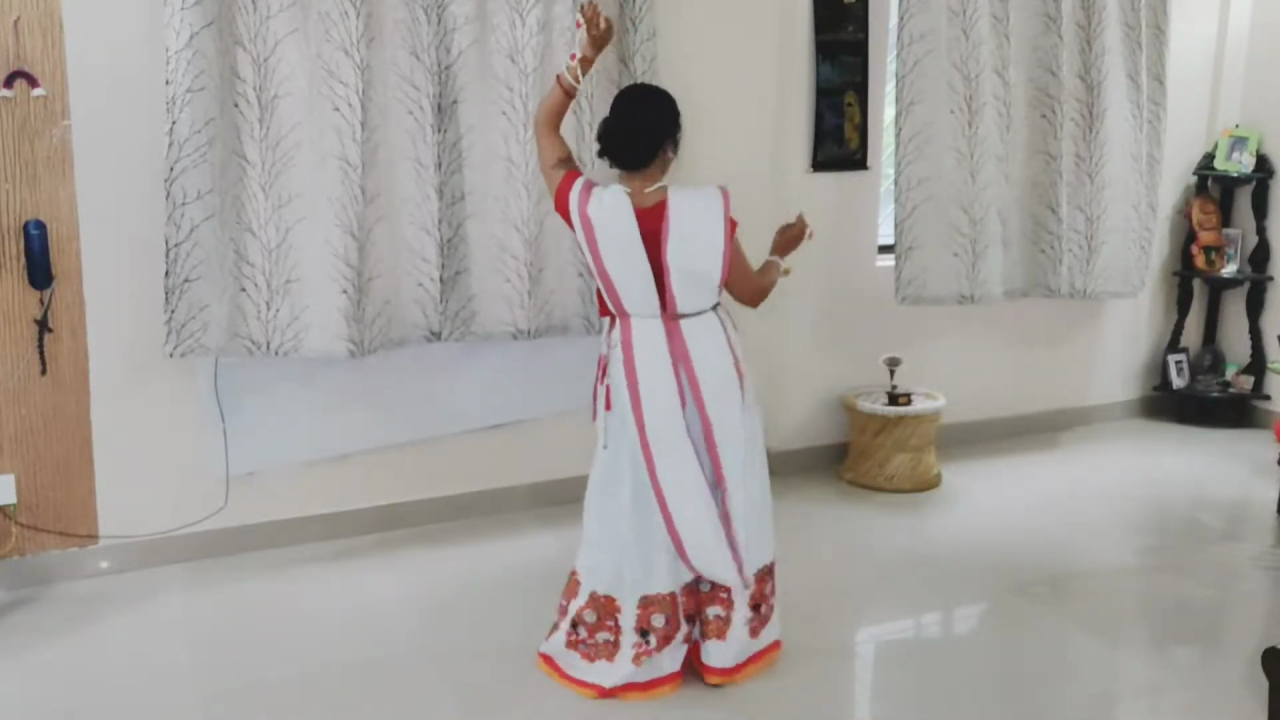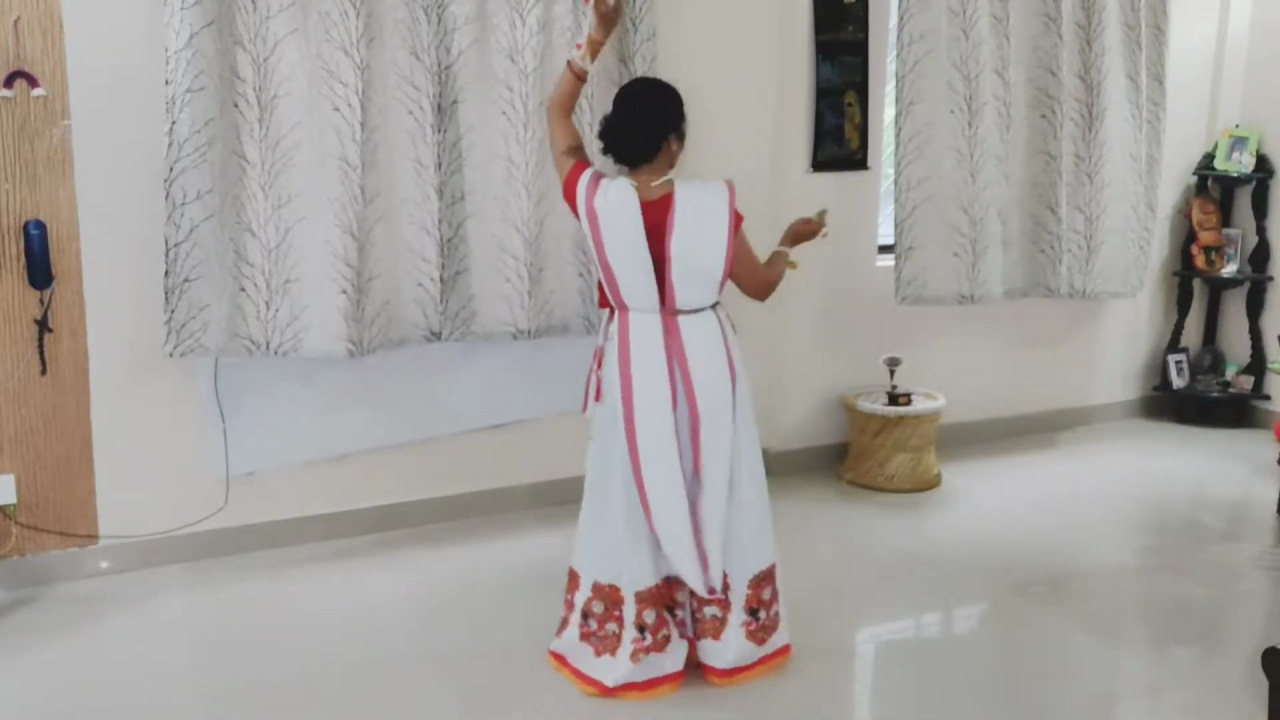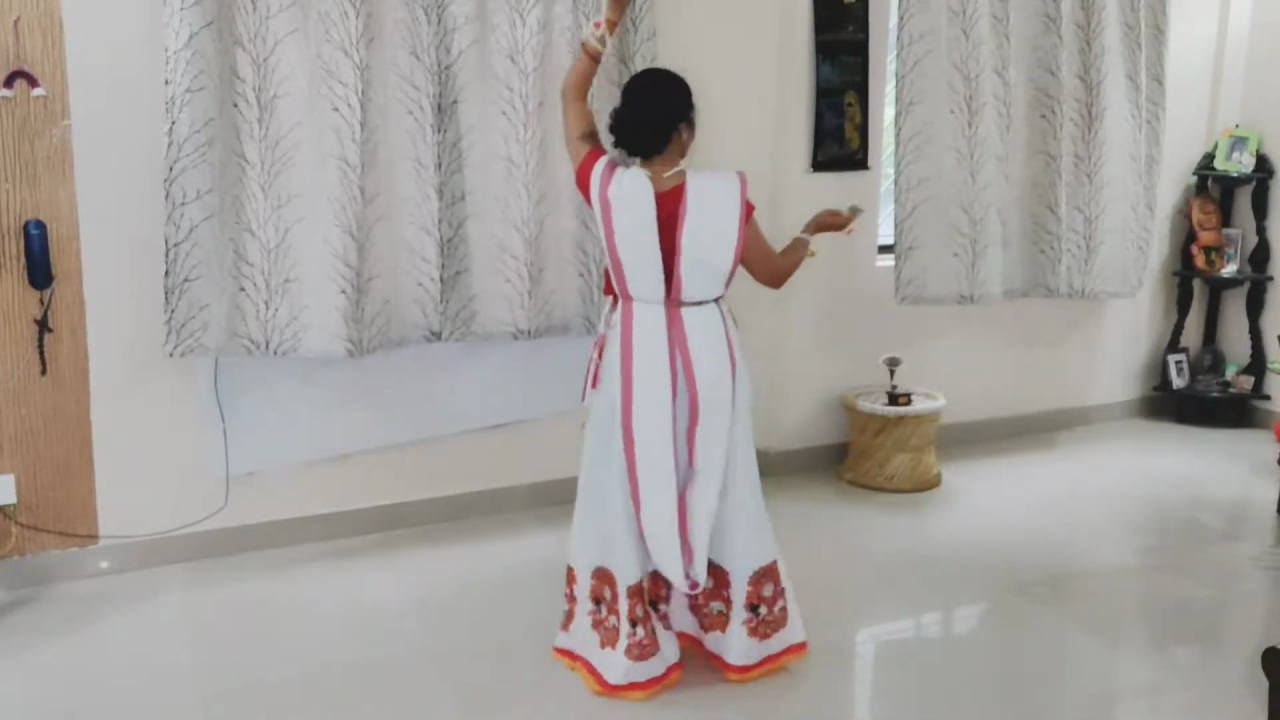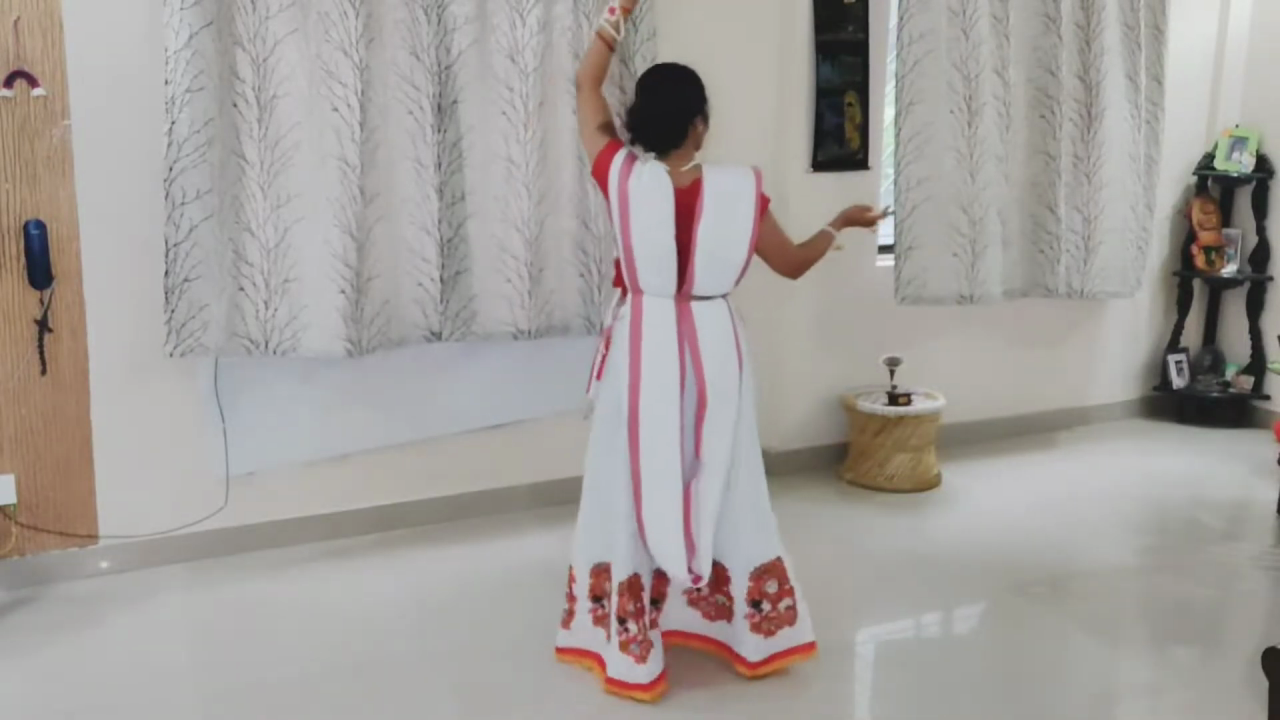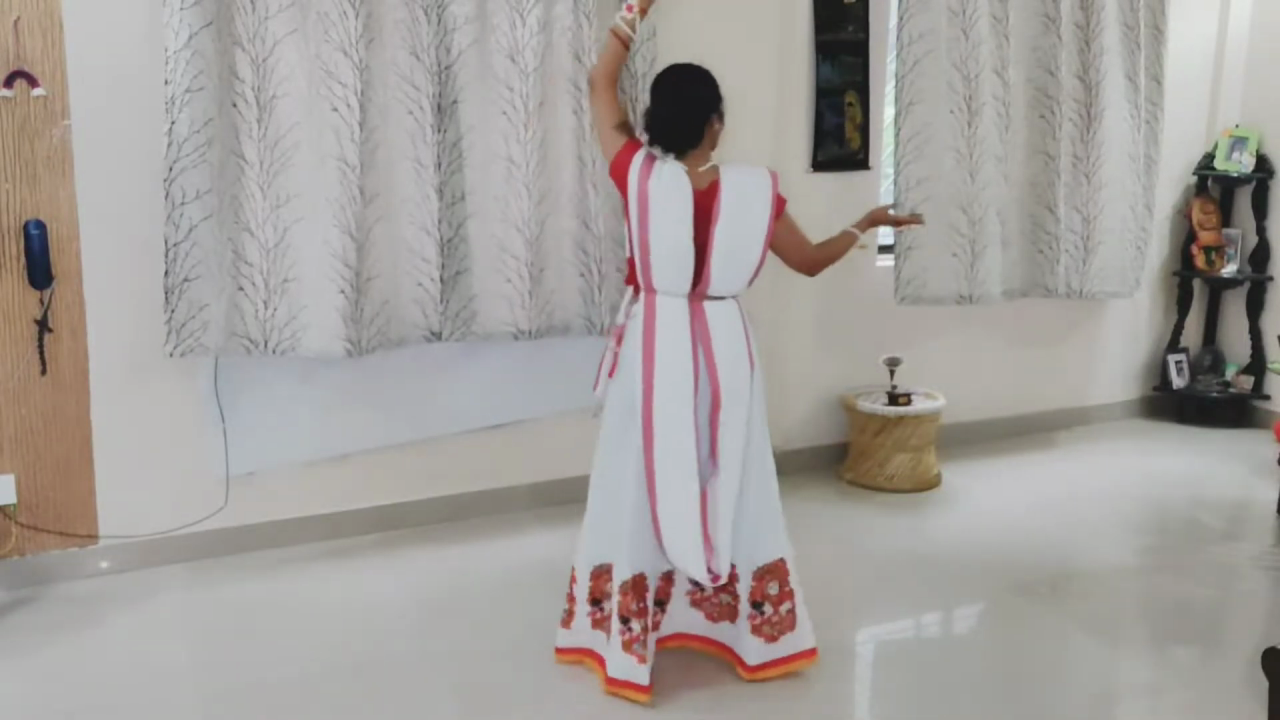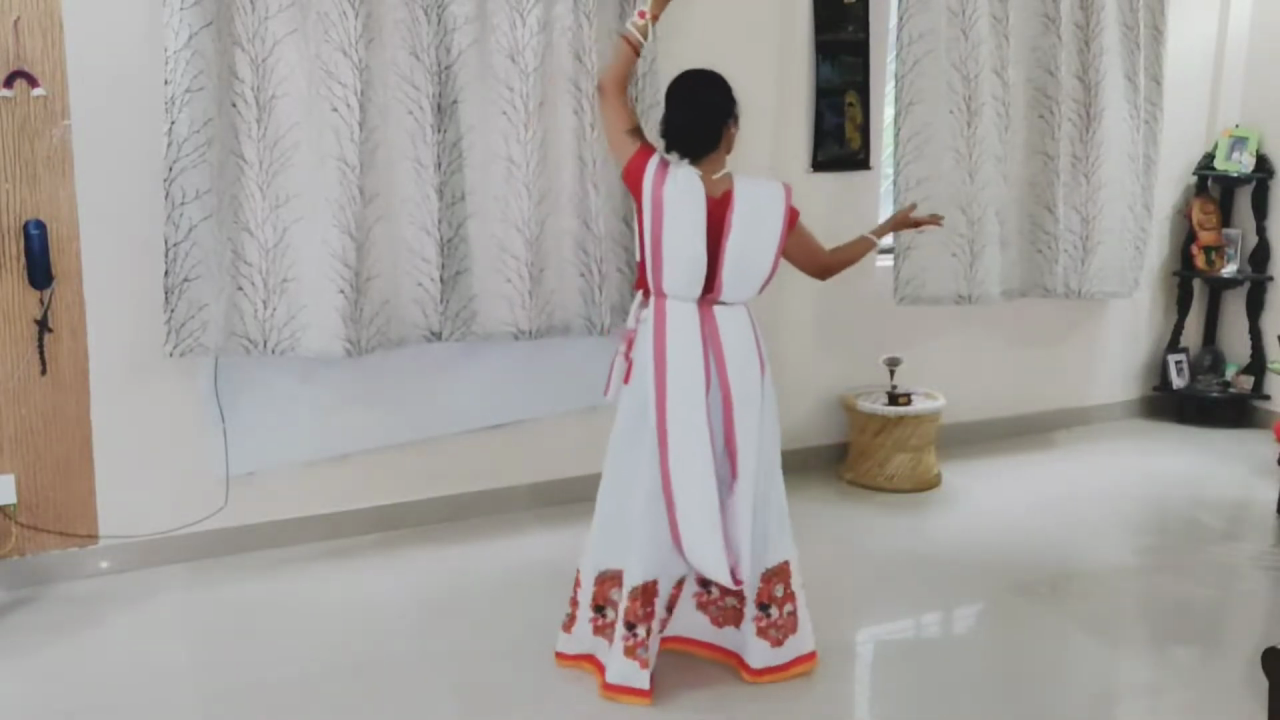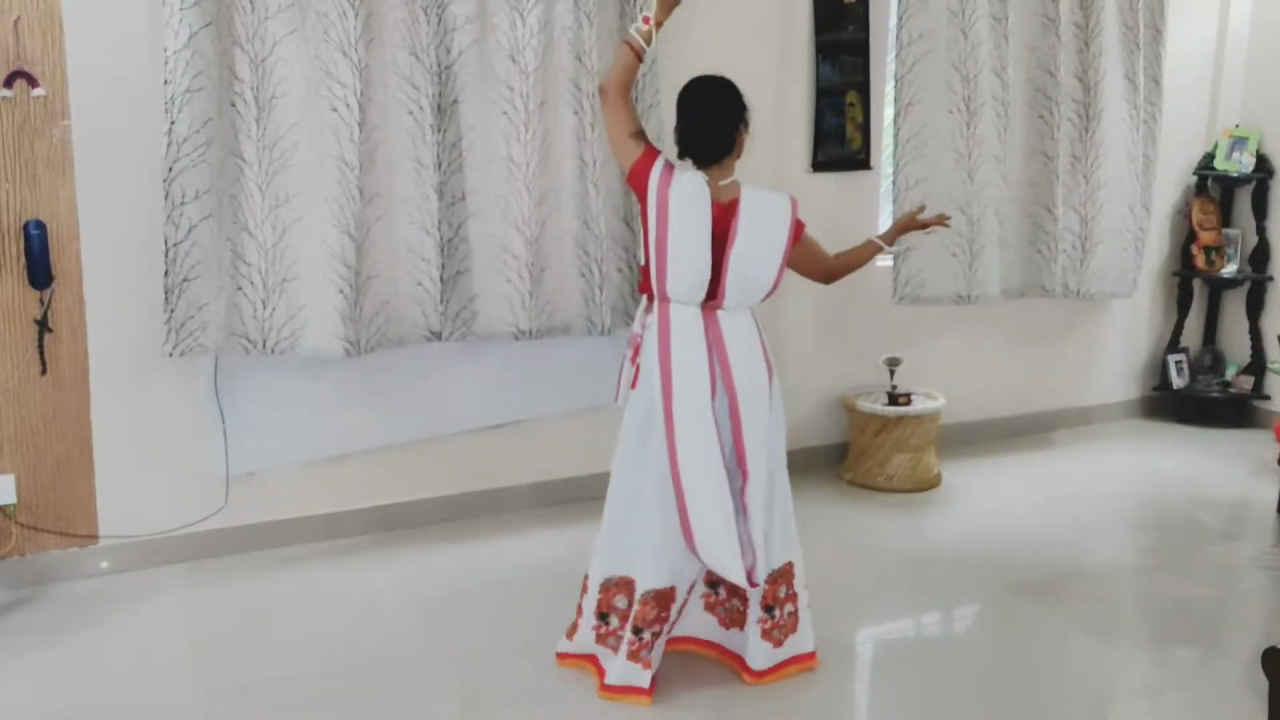
dt=0.1s
person 1, frame 1
left shoulder: (588, 207)
right shoulder: (706, 209)
left elbow: (545, 126)
right elbow: (751, 293)
right wrist: (780, 250)
left hip: (640, 369)
right hip: (709, 367)
left knee: (633, 504)
right knee: (721, 498)
left ankle: (622, 653)
right ankle: (726, 642)
person 1, frame 2
left shoulder: (595, 199)
right shoulder: (712, 203)
left elbow: (557, 114)
right elbow: (760, 287)
right wrist: (791, 242)
left hip: (634, 366)
right hip: (703, 365)
left knee: (629, 502)
right knee: (718, 498)
left ankle: (623, 651)
right ankle: (731, 643)
person 1, frame 3
left shoulder: (607, 186)
right shoulder: (723, 196)
left elbow: (571, 100)
right elbow: (772, 274)
right wrist: (813, 230)
left hip: (635, 355)
right hip: (705, 357)
left knee: (628, 493)
right knee: (717, 491)
left ankle: (628, 651)
right ankle: (745, 637)
person 1, frame 4
left shoulder: (624, 178)
right shoulder: (739, 190)
left elbow: (586, 90)
right elbow: (791, 265)
right wrist: (838, 226)
left hip: (642, 351)
right hip: (713, 351)
left knee: (631, 491)
right knee: (723, 490)
left ankle: (625, 649)
right ankle: (757, 633)
person 1, frame 5
left shoulder: (640, 177)
right shoulder: (754, 192)
left elbow: (600, 85)
right elbow: (809, 261)
right wrist: (866, 225)
left hip: (651, 351)
right hip: (721, 349)
left knee: (636, 490)
right knee: (731, 490)
left ankle: (622, 646)
right ankle: (761, 638)
person 1, frame 6
left shoulder: (653, 182)
right shoulder: (767, 203)
left elbow: (609, 91)
right elbow: (822, 265)
right wrist: (885, 230)
left hip: (663, 358)
right hip: (732, 356)
left knee: (647, 495)
right knee: (743, 494)
left ankle: (622, 652)
right ankle: (766, 642)
person 1, frame 7
left shoulder: (659, 186)
right shoulder: (772, 213)
left elbow: (613, 94)
right elbow: (828, 269)
right wrist: (892, 234)
left hip: (667, 361)
right hip: (736, 360)
left knee: (655, 501)
right knee: (749, 495)
left ankle: (624, 653)
right ankle: (765, 645)
